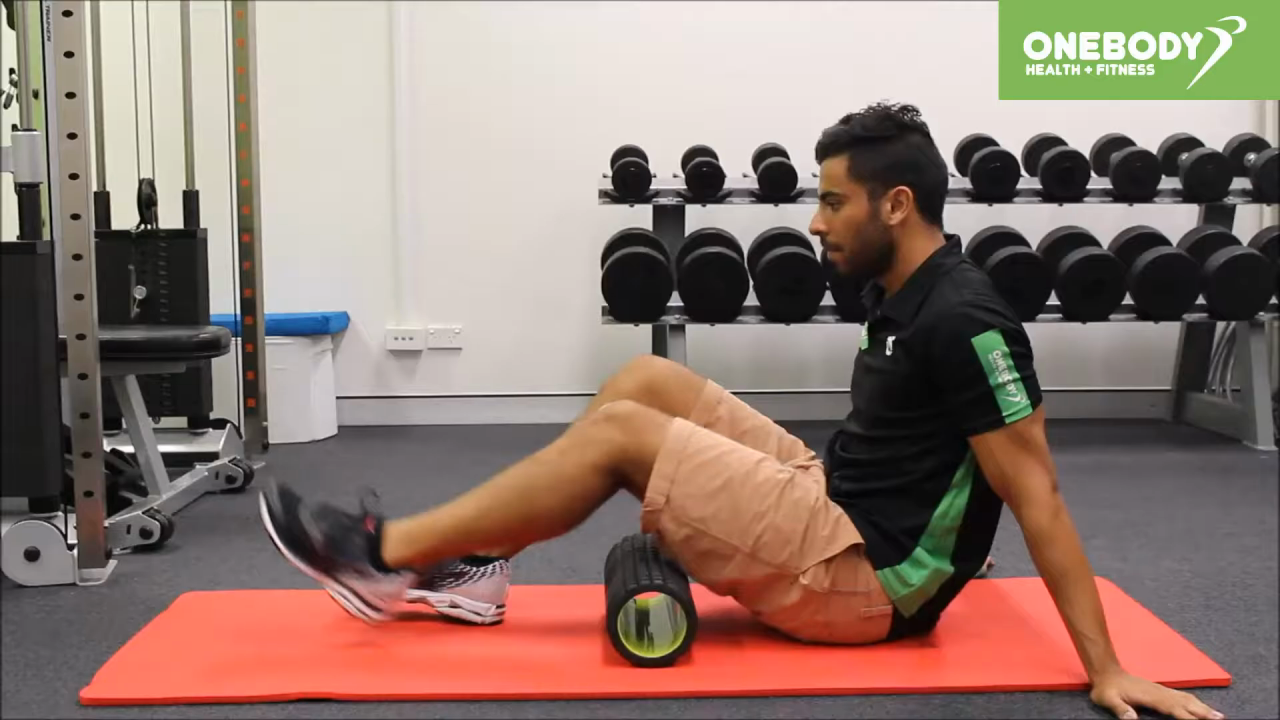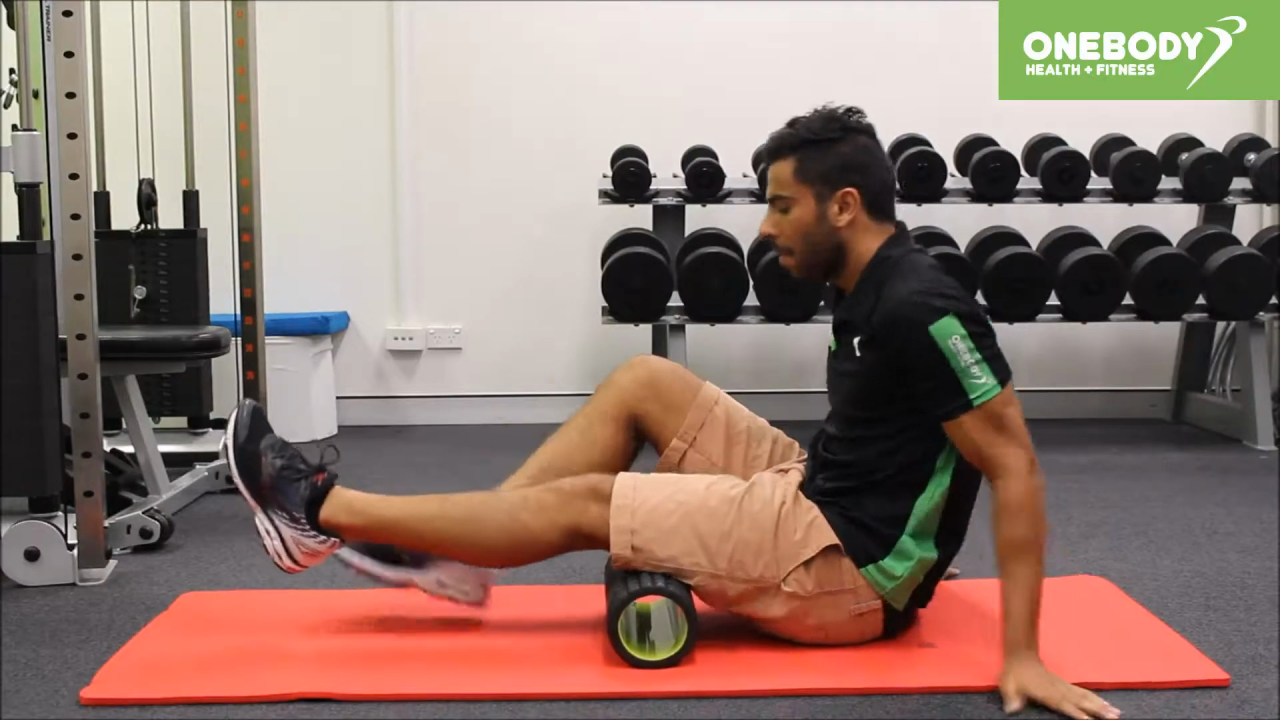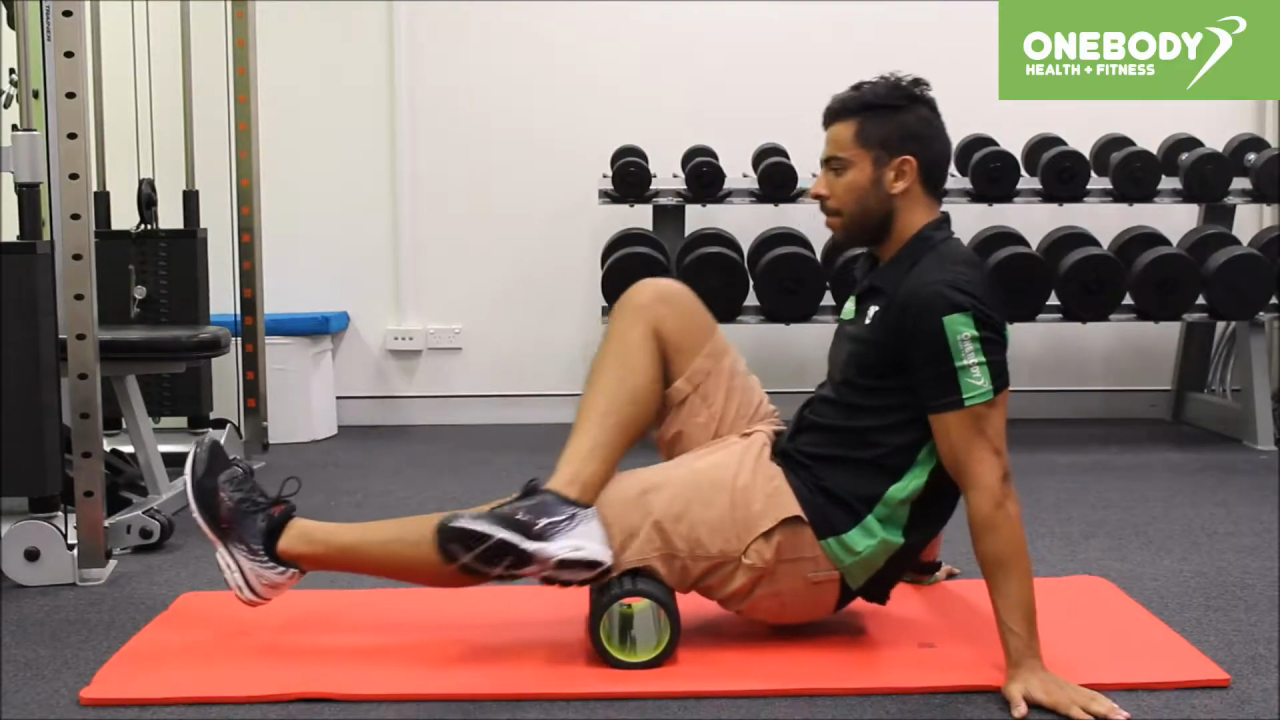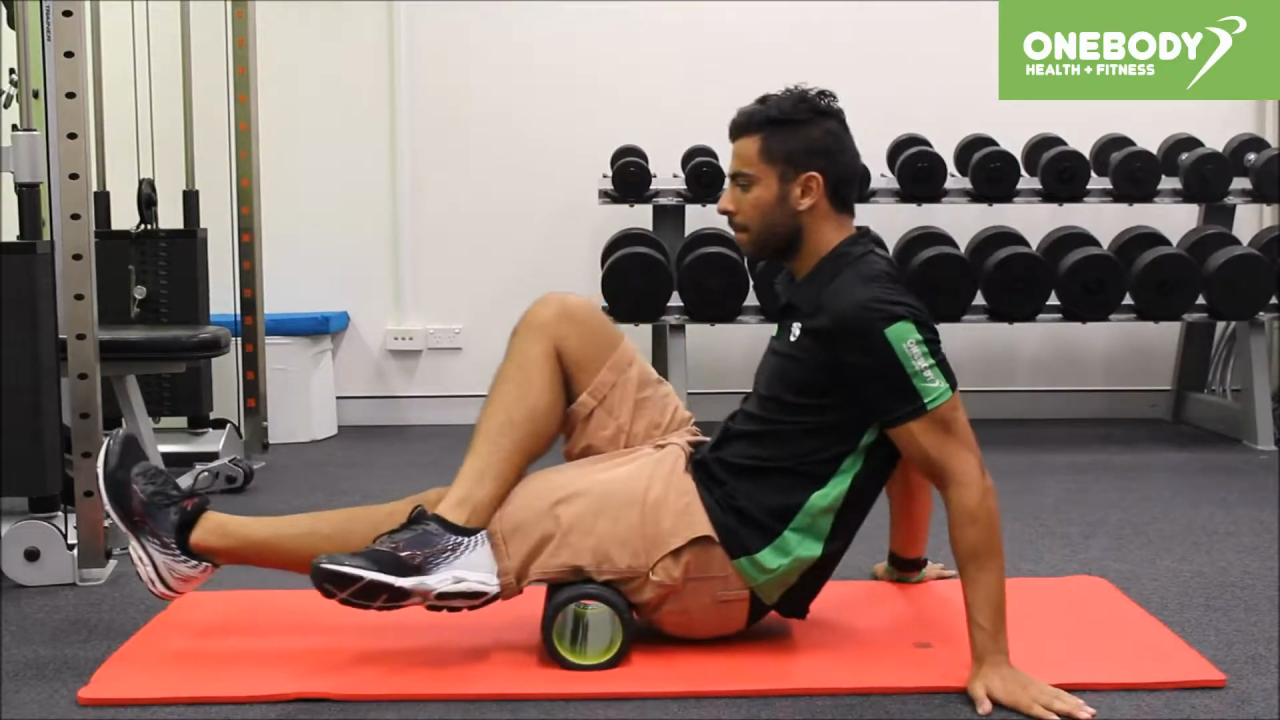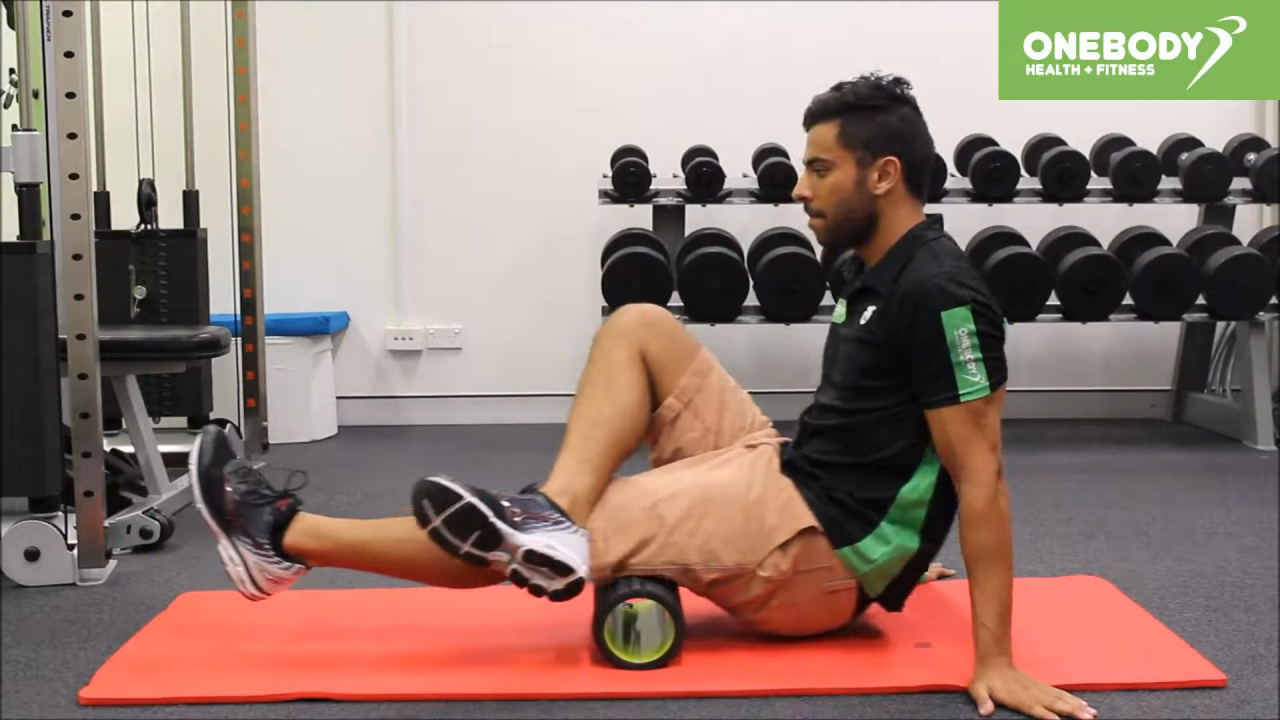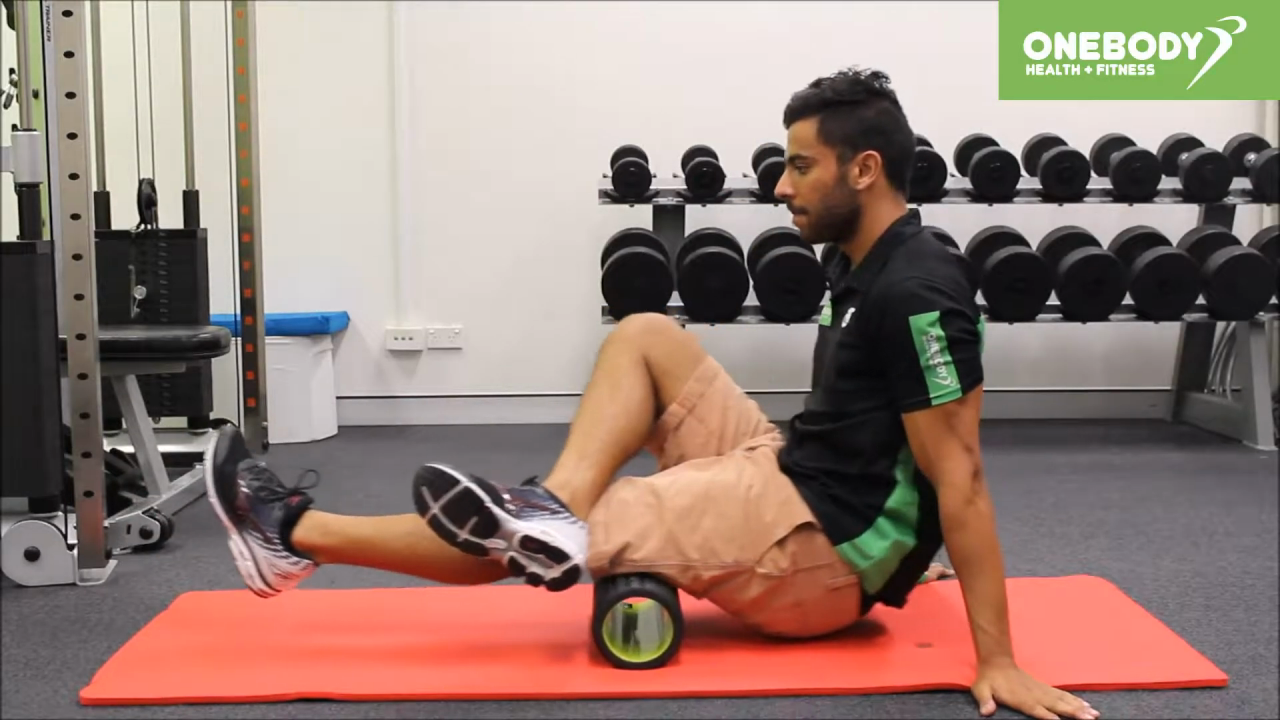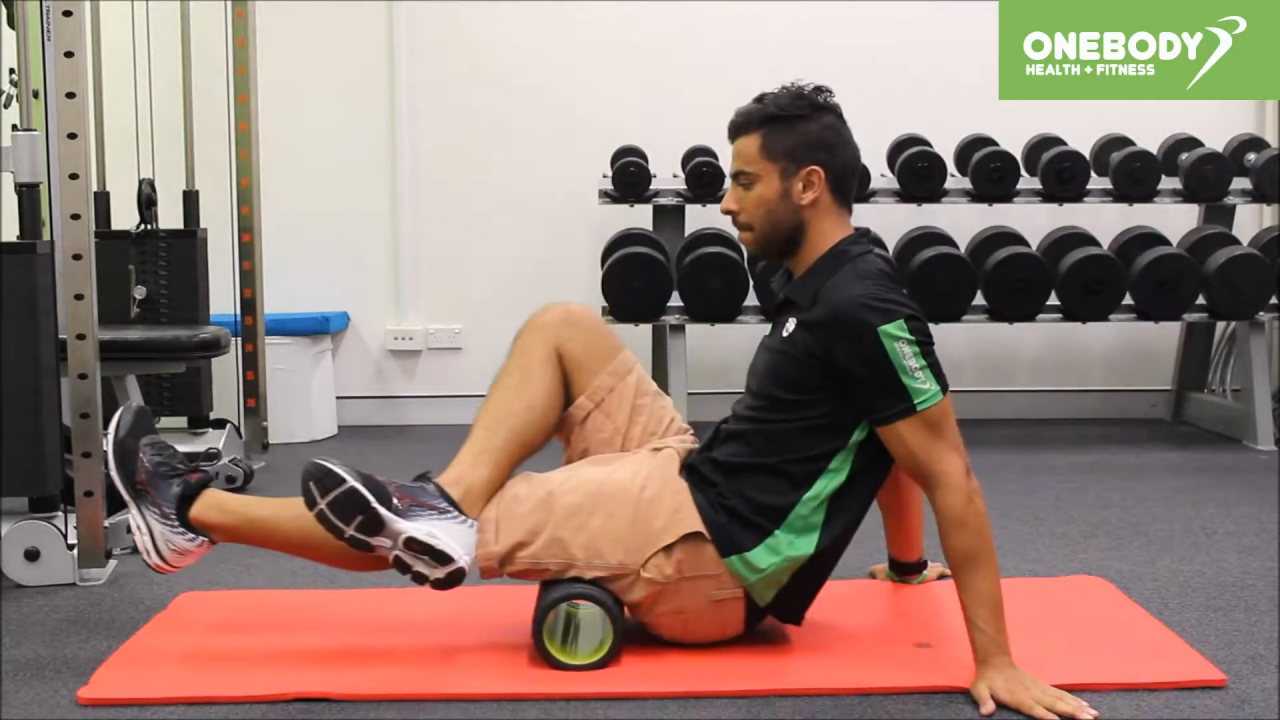
dt=0.7s
person 1, frame 1
left shoulder: (961, 322)
right shoulder: (904, 292)
left elbow: (1037, 496)
right wrist: (941, 542)
left hip: (855, 577)
right hip: (836, 508)
left knee: (620, 430)
right knee: (646, 381)
left ankle: (382, 555)
right ankle: (471, 567)
person 1, frame 2
left shoulder: (920, 310)
right shoulder: (865, 285)
left elbow: (1015, 471)
right wrist: (902, 531)
left hip: (842, 569)
right hip: (813, 498)
left knee: (576, 503)
right knee: (646, 382)
left ankle: (320, 510)
right ankle: (455, 556)
person 1, frame 3
left shoulder: (940, 298)
right shoulder: (898, 270)
left elbow: (987, 481)
right elbow: (914, 440)
right wrist: (911, 548)
left hip: (796, 537)
right hip: (777, 469)
right knee: (657, 305)
left ankle: (280, 543)
right ankle: (558, 515)
person 1, frame 4
left shoulder: (865, 312)
right shoulder: (828, 283)
left elbow: (964, 476)
right elbow: (900, 444)
right wrist: (905, 559)
left hip: (708, 557)
right hip: (697, 479)
left knee: (438, 520)
right knee: (559, 320)
left ankle: (196, 535)
right ankle: (449, 541)
person 1, frame 5
left shoulder: (938, 292)
right shoulder: (879, 273)
left elbow: (980, 476)
right wrist: (906, 547)
left hip: (821, 553)
right hip: (791, 482)
left knee: (508, 549)
right knee: (638, 329)
left ankle: (286, 535)
right ankle: (551, 524)
person 1, frame 6
left shoulder: (914, 293)
right shoulder: (868, 267)
left elbow: (959, 480)
right elbow: (898, 444)
right wrist: (901, 549)
left hip: (819, 552)
right hip: (794, 483)
left knee: (524, 545)
right knee: (645, 337)
left ankle: (298, 534)
right ankle: (549, 514)
person 1, frame 7
left shoulder: (858, 310)
right shoulder: (824, 284)
left elbow: (950, 475)
right elbow: (886, 452)
right wrist: (905, 563)
left hip: (707, 558)
right hip: (697, 485)
left knee: (413, 539)
right knee: (563, 327)
left ankle: (196, 511)
right ankle: (440, 509)
